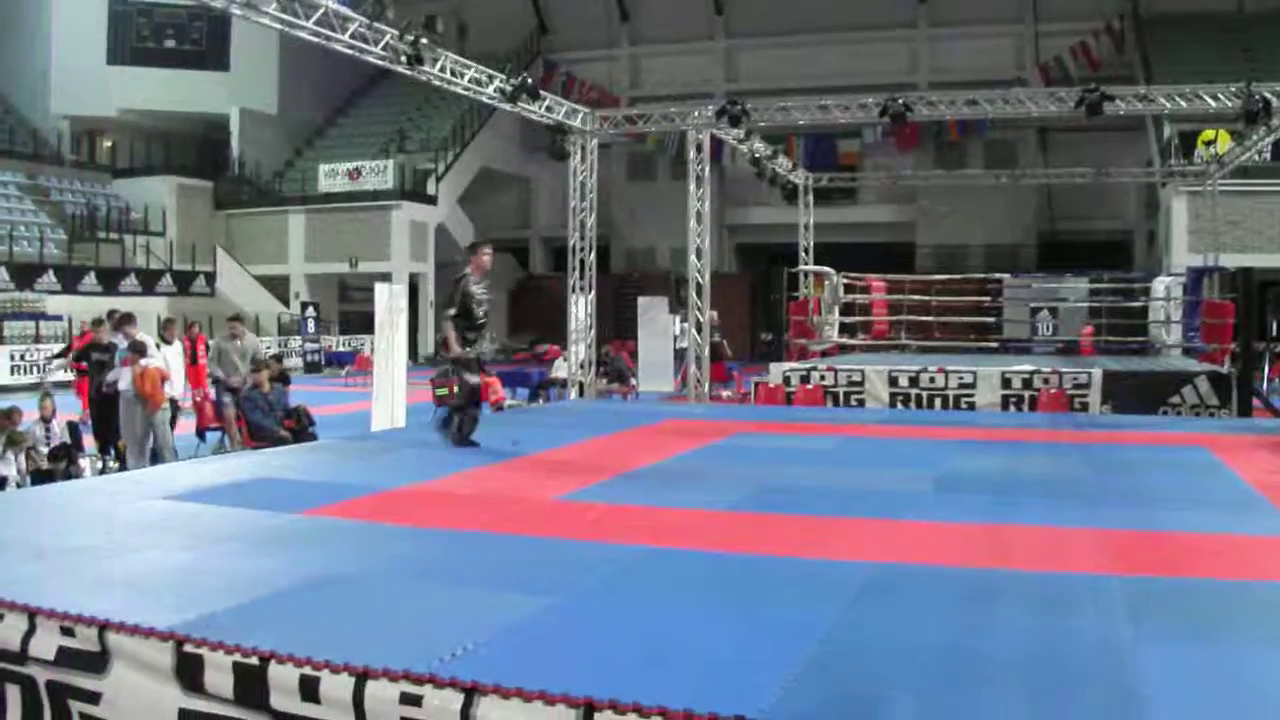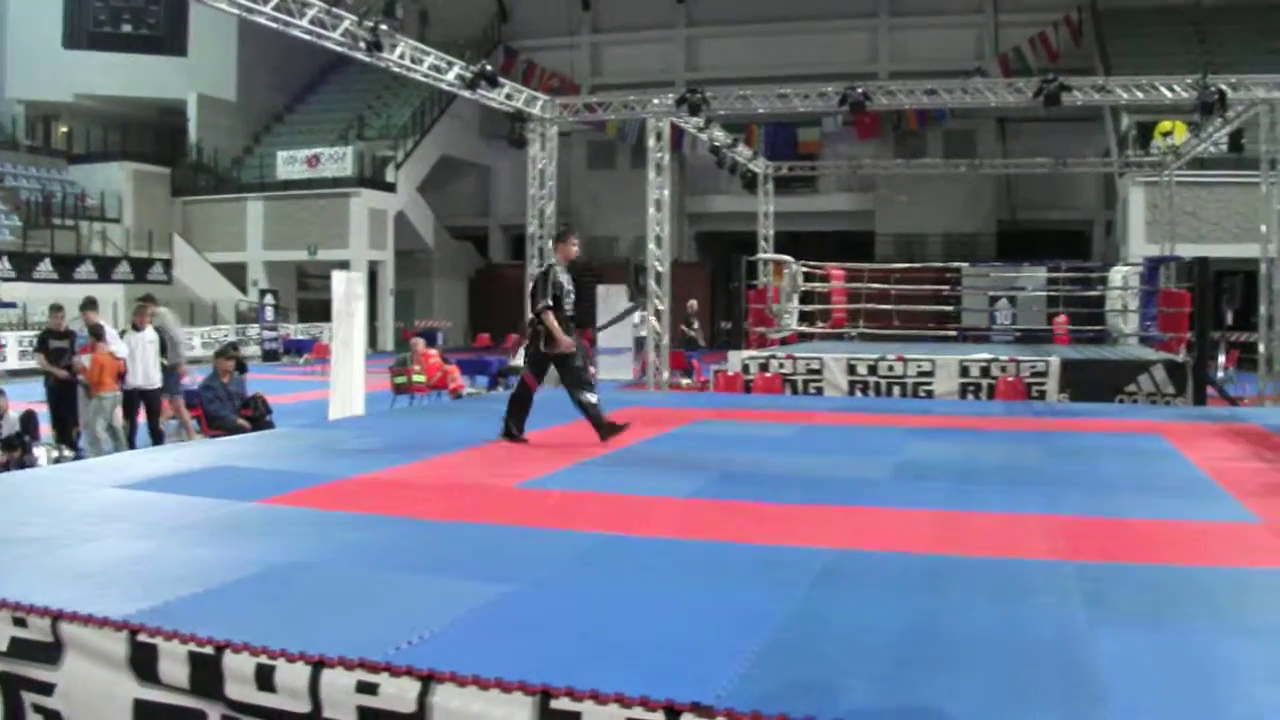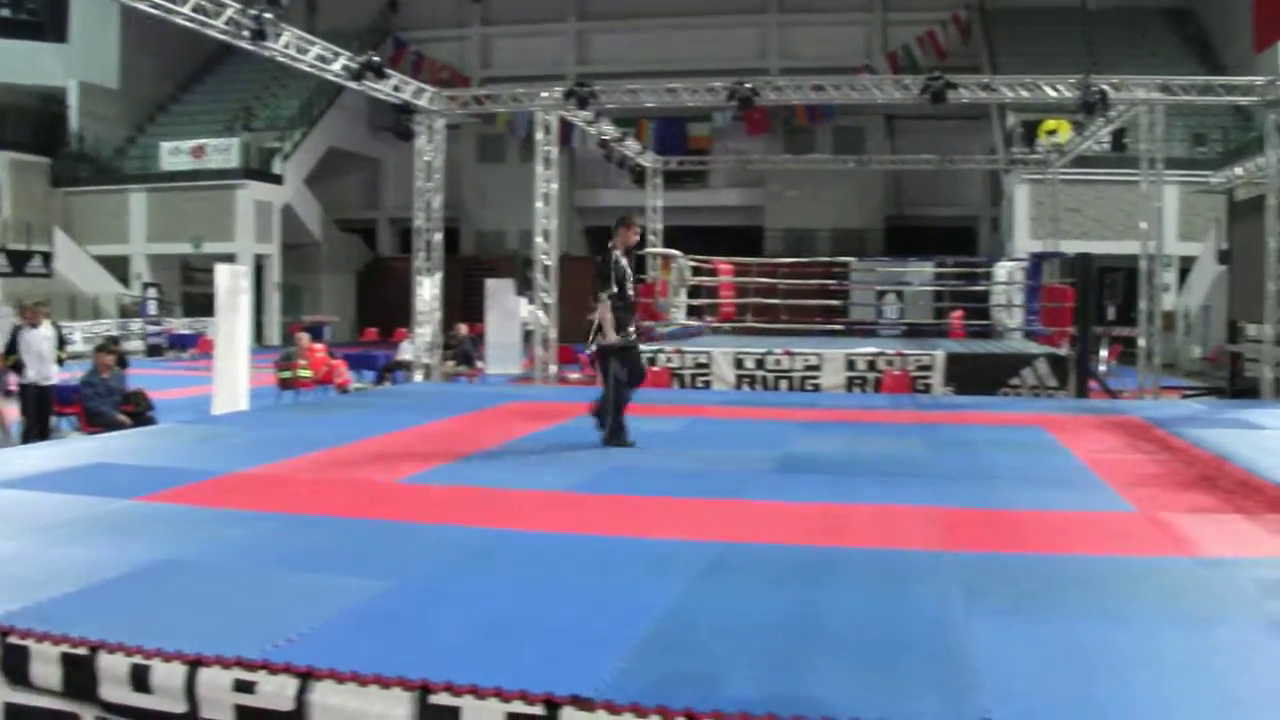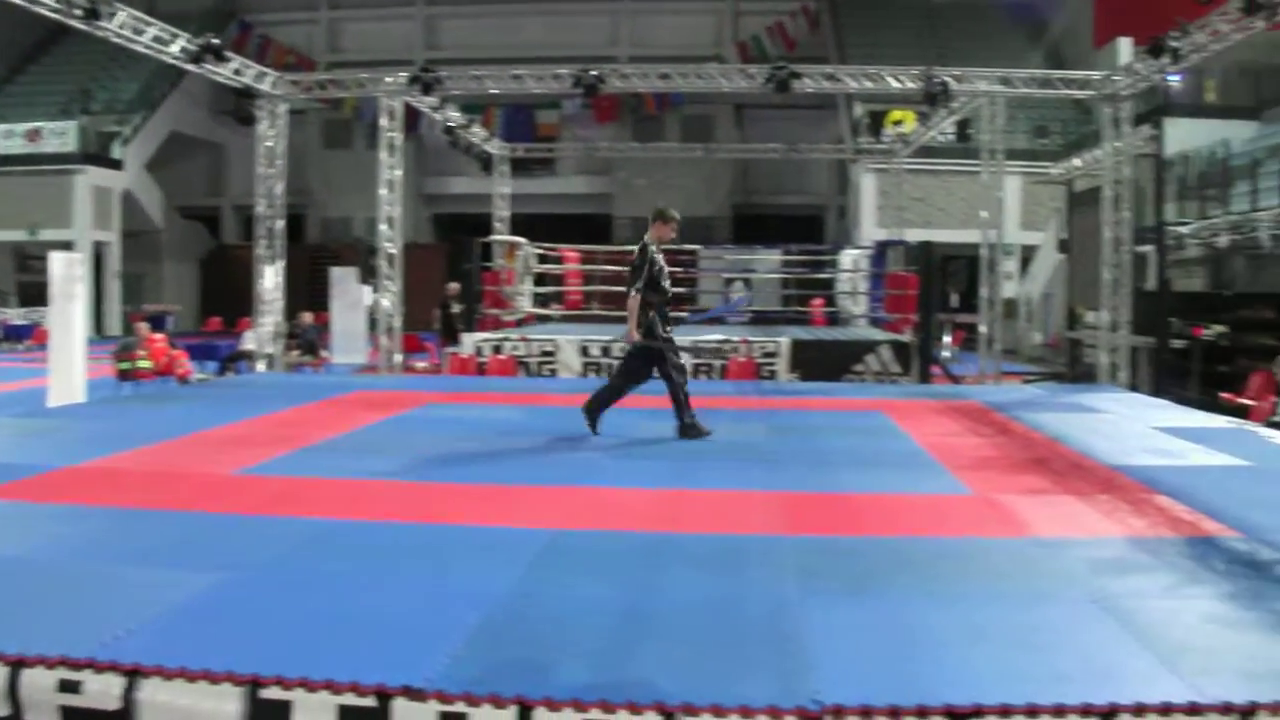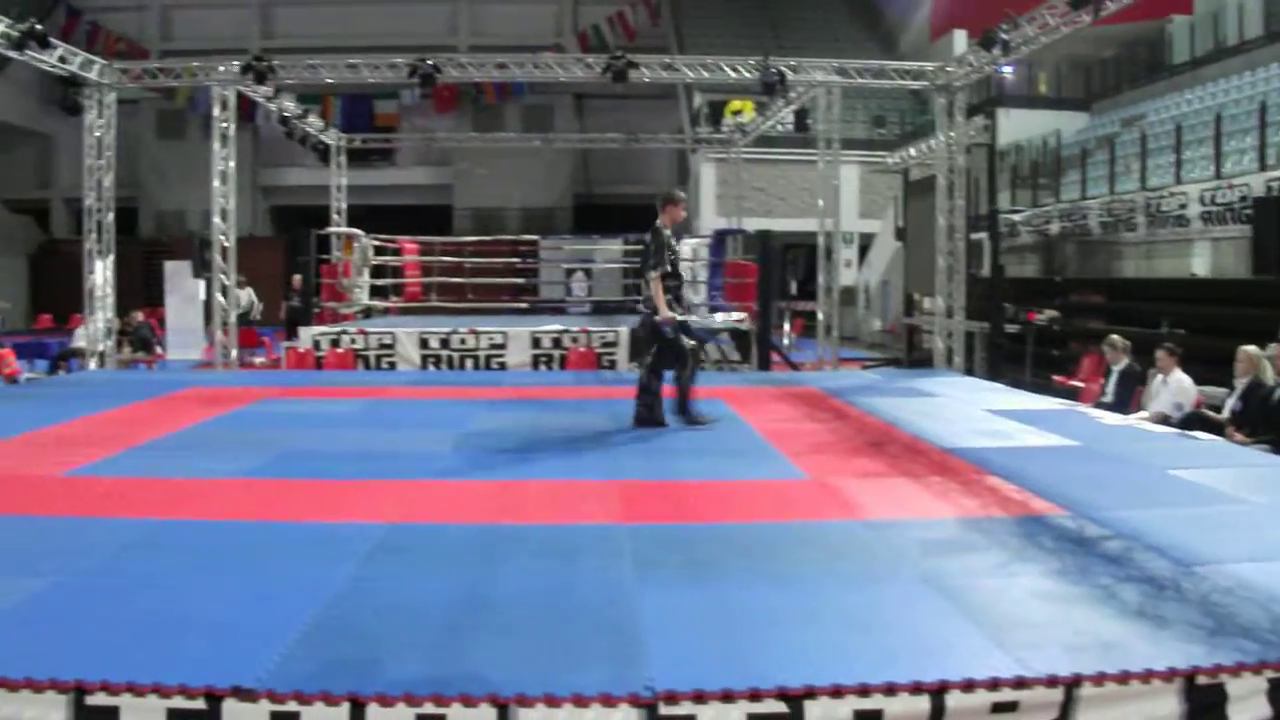
dt=0.7s
person 1, frame 1
left shoulder: (484, 283)
right shoulder: (462, 283)
right elbow: (448, 317)
left wrist: (481, 340)
right wrist: (453, 345)
left hip: (476, 343)
right hip: (462, 343)
left knee: (474, 391)
right knee: (471, 386)
left ankle: (462, 434)
right ankle: (449, 422)
person 1, frame 2
left shoulder: (564, 273)
right shoulder: (549, 273)
right elbow: (544, 310)
right wrist: (561, 337)
left hip: (564, 338)
right hip: (546, 340)
left knee: (582, 380)
right knee: (529, 384)
left ankle: (602, 427)
right ankle: (511, 429)
person 1, frame 3
left shoulder: (621, 257)
right shoulder: (612, 258)
right elbow: (604, 298)
right wrist: (609, 332)
left hip: (622, 329)
right hip: (610, 330)
left knee: (635, 373)
right knee: (617, 380)
left ankle: (602, 410)
right ankle: (614, 433)
person 1, frame 4
left shoulder: (653, 252)
right shoulder: (647, 254)
right elbow: (635, 294)
right wrist: (632, 328)
left hip: (653, 322)
right hip: (651, 325)
left knee: (631, 374)
right knee: (675, 373)
left ankle: (594, 408)
right ankle: (687, 425)
person 1, frame 5
left shoulder: (663, 236)
right shoulder: (660, 238)
right elbow: (653, 276)
right wrist: (662, 308)
left hip: (666, 308)
right hip: (664, 309)
left knee: (654, 363)
right knee: (687, 355)
left ankle: (647, 414)
right ankle: (684, 408)
